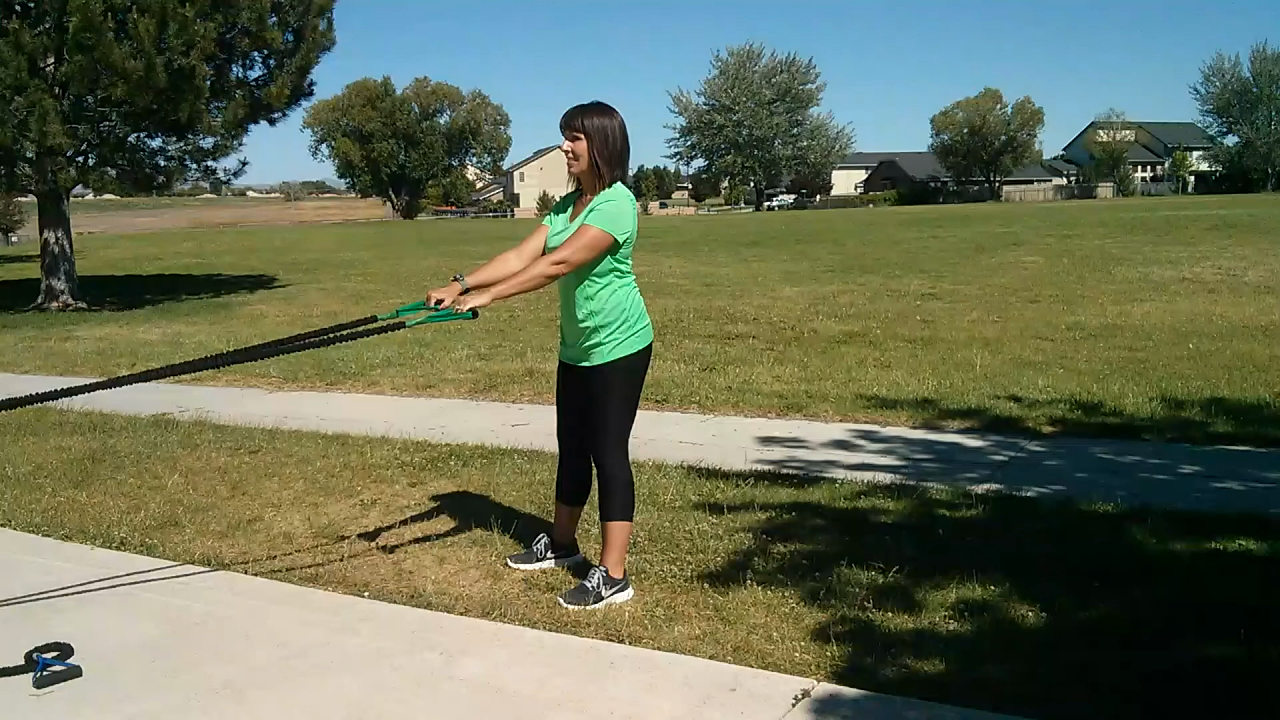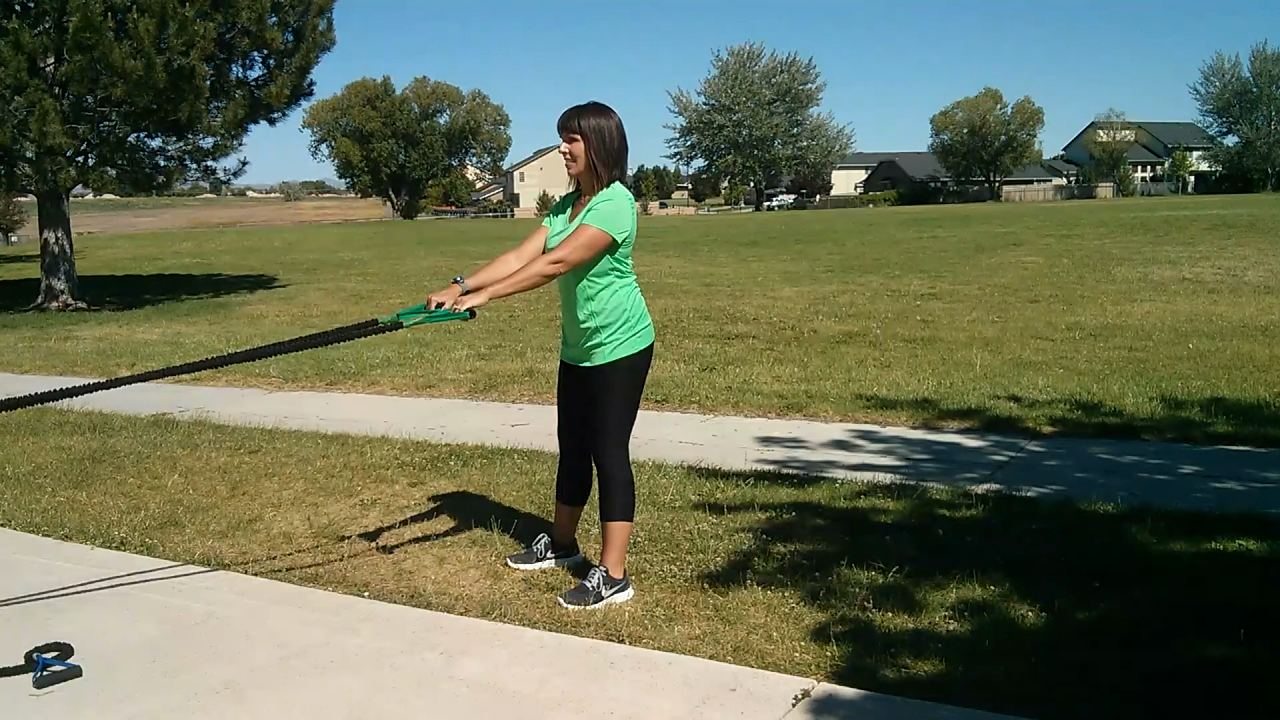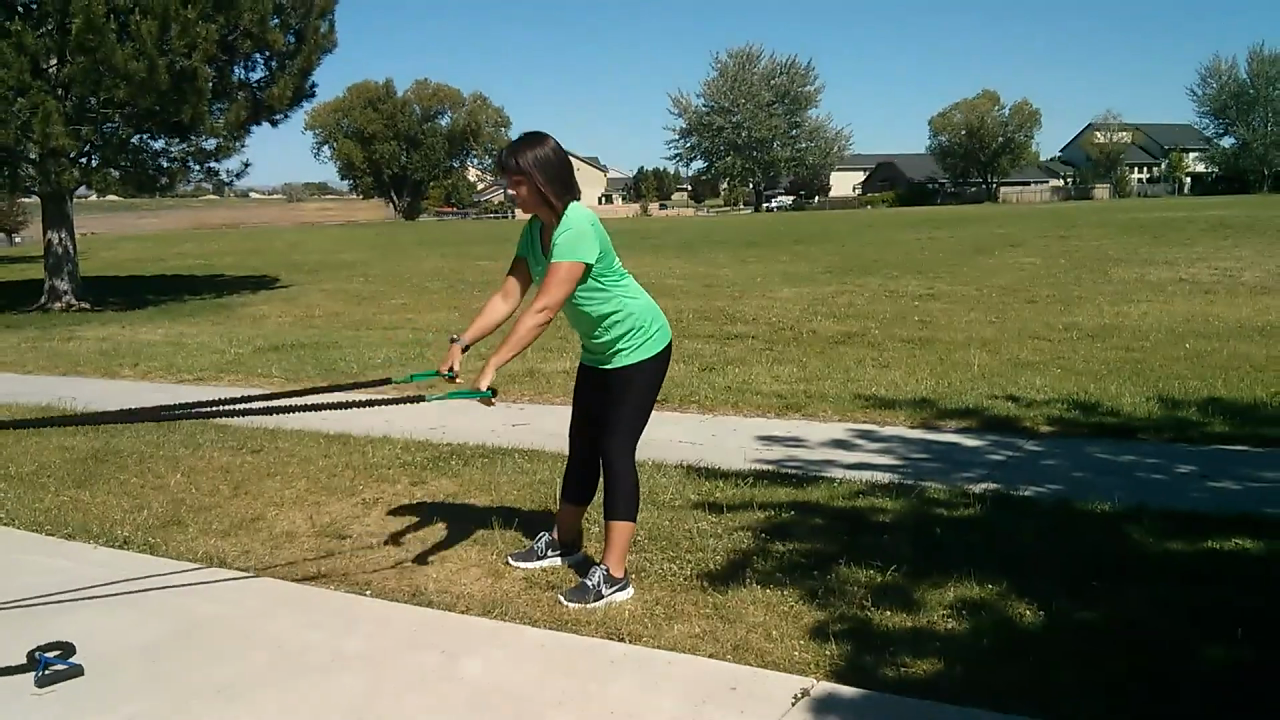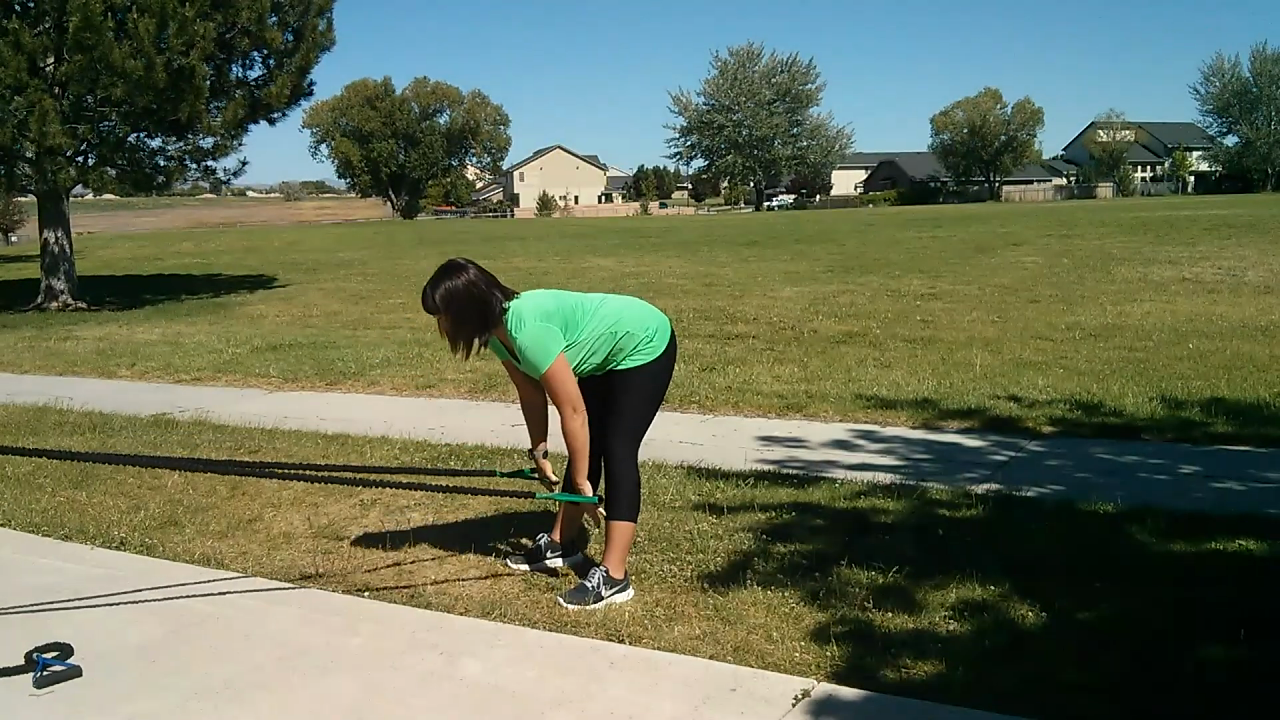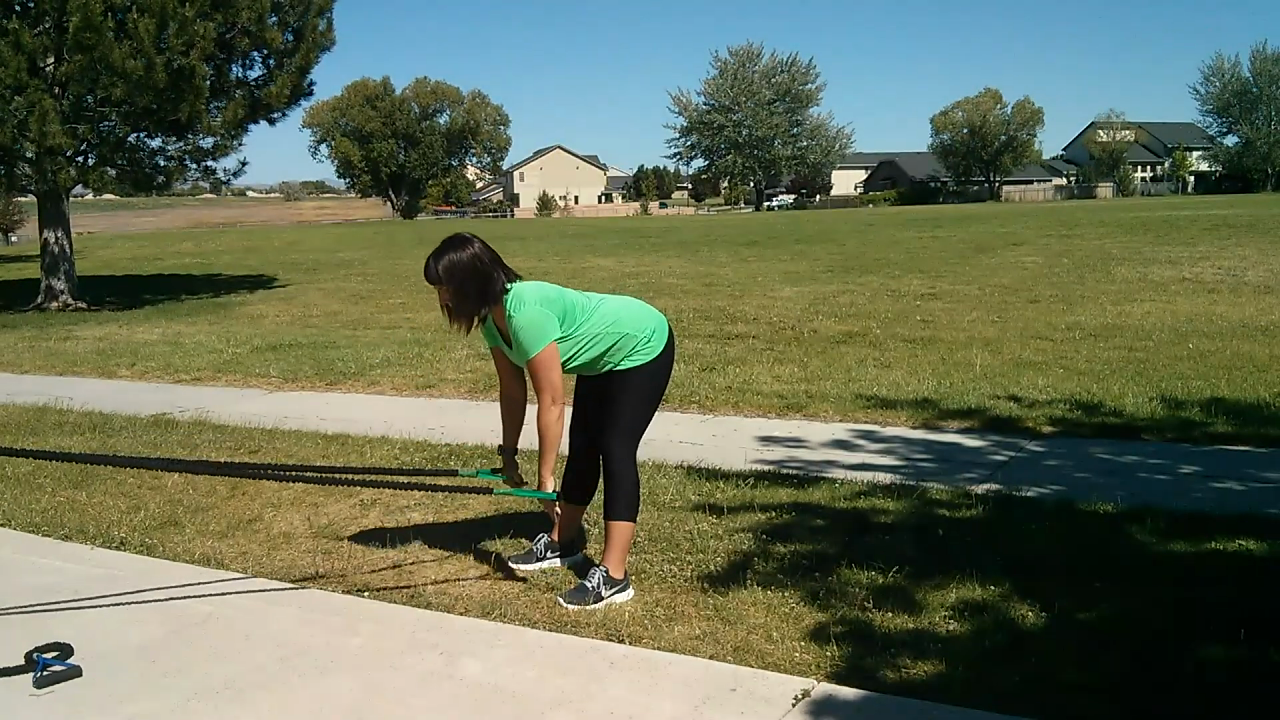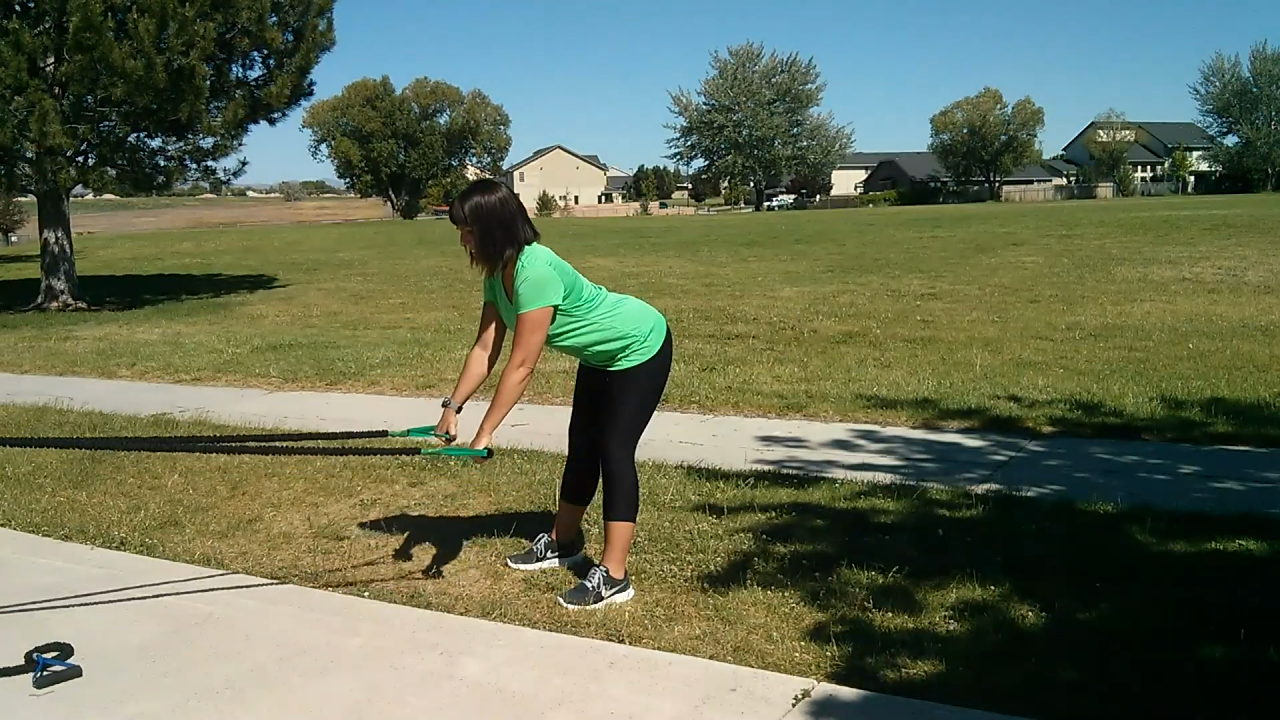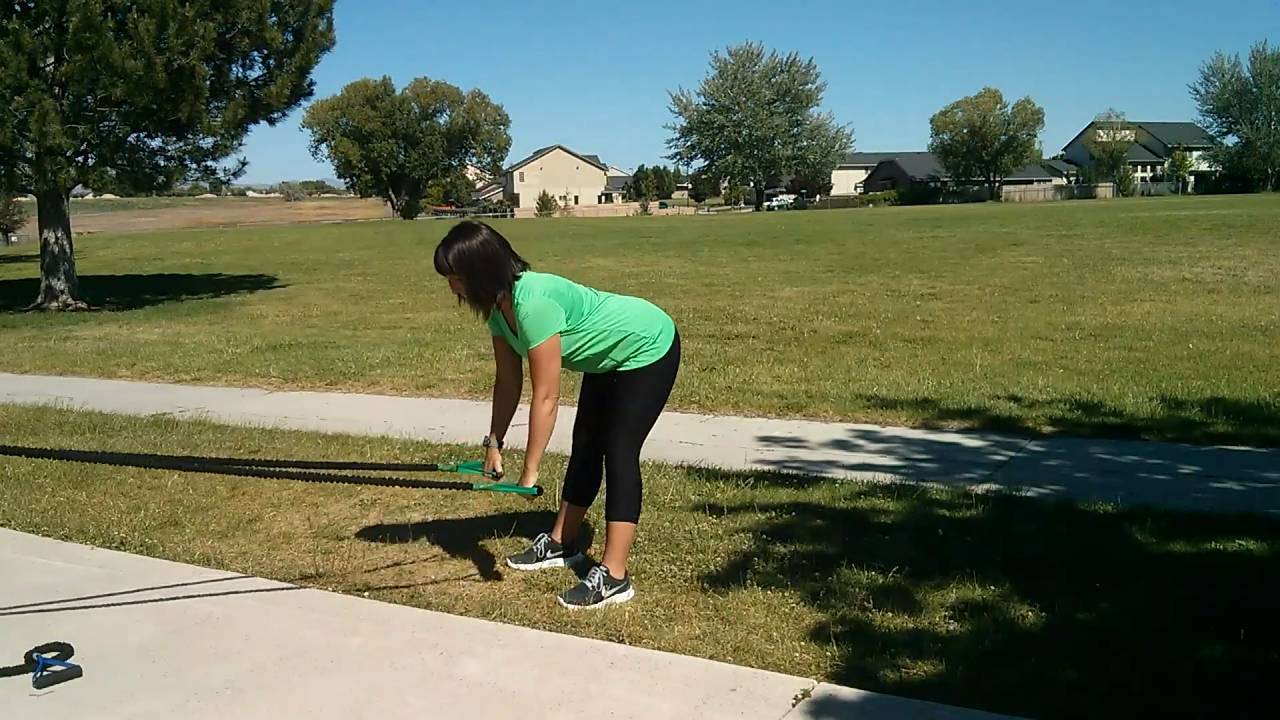
dt=0.7s
person 1, frame 1
left shoulder: (617, 203)
right shoulder: (567, 203)
left elbow: (558, 264)
right elbow: (521, 254)
left wrist: (487, 296)
right wrist: (460, 283)
left hip: (618, 348)
right hip: (578, 348)
left knee: (608, 452)
right knee: (572, 448)
left ankle: (613, 576)
right ankle: (561, 543)
person 1, frame 2
left shoulder: (615, 203)
right shoulder: (566, 203)
left elbow: (556, 263)
right elbow: (522, 254)
left wrist: (484, 295)
right wrist: (460, 285)
left hip: (619, 348)
right hip: (578, 348)
left knee: (608, 452)
right knee: (572, 447)
left ankle: (613, 576)
right ankle: (561, 543)
person 1, frame 3
left shoulder: (576, 228)
right shoulder: (536, 229)
left elbow: (542, 310)
right elbow: (507, 296)
left wrist: (490, 367)
right wrist: (460, 343)
left hip: (638, 348)
right hip: (600, 350)
left knee: (615, 451)
right knee: (582, 448)
left ankle: (614, 576)
right ankle: (563, 541)
person 1, frame 4
left shoulder: (527, 330)
right shoulder: (498, 329)
left elbow: (573, 412)
right elbow: (532, 396)
left wrist: (581, 481)
right wrist: (539, 454)
left hip: (644, 346)
right hip: (606, 355)
left knee: (618, 450)
right knee: (586, 447)
left ankle: (613, 577)
right ankle: (563, 542)
person 1, frame 5
left shoulder: (525, 313)
right shoulder: (491, 315)
left elbow: (551, 404)
right elbow: (512, 389)
left wrist: (544, 477)
right wrist: (507, 452)
left hip: (642, 348)
right hip: (602, 357)
left knee: (615, 451)
right knee: (582, 446)
left ankle: (613, 577)
right ankle: (563, 541)
person 1, frame 6
left shoulder: (536, 273)
right shoulder: (498, 275)
left elbow: (521, 367)
right elbow: (485, 350)
left wrist: (485, 433)
right wrist: (453, 407)
left hip: (639, 347)
right hip: (600, 355)
left knee: (614, 451)
right knee: (582, 446)
left ankle: (614, 576)
right ankle: (564, 542)
person 1, frame 7
left shoulder: (533, 303)
right shoulder: (499, 305)
left elbow: (547, 398)
right elbow: (508, 382)
left wrist: (531, 471)
right wrist: (493, 444)
left hip: (647, 349)
right hip: (609, 357)
left knee: (619, 451)
right knee: (585, 445)
left ankle: (614, 577)
right ankle: (561, 543)
